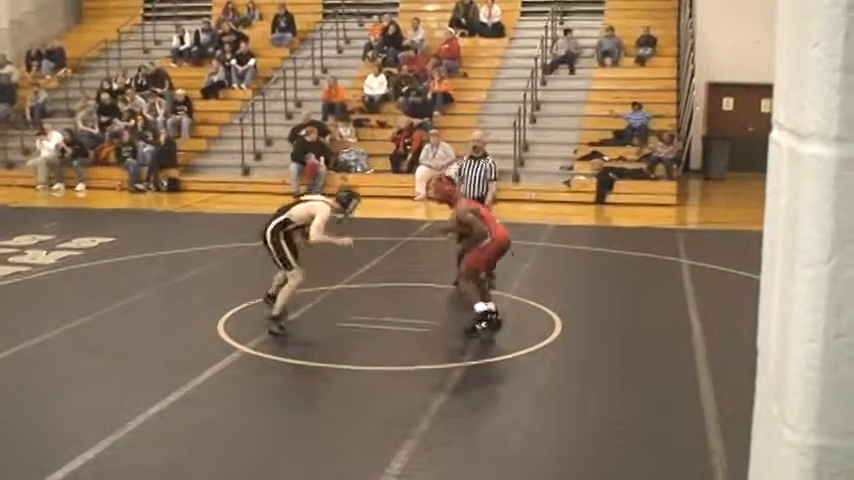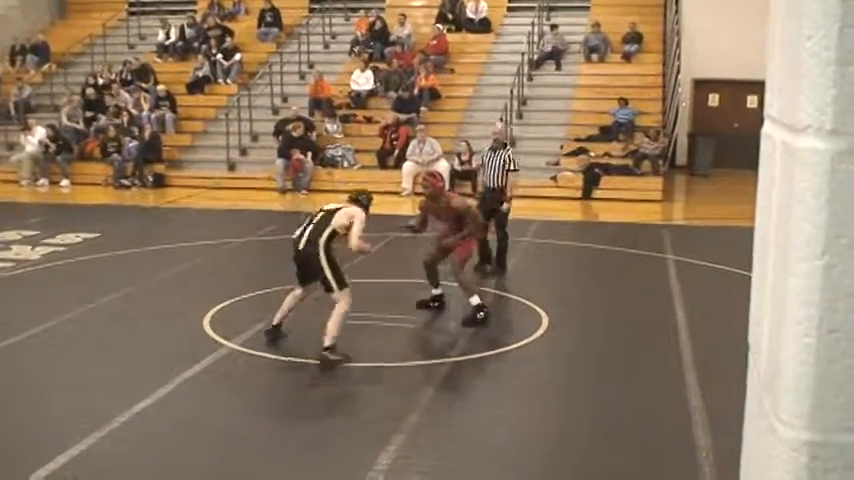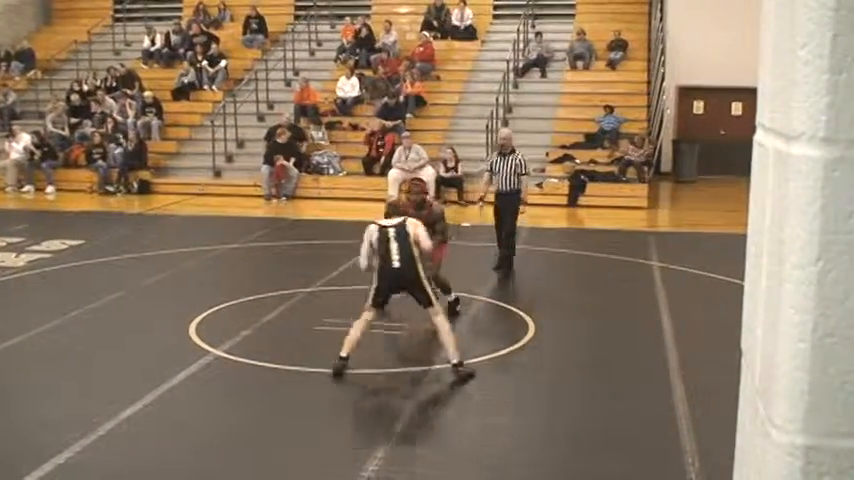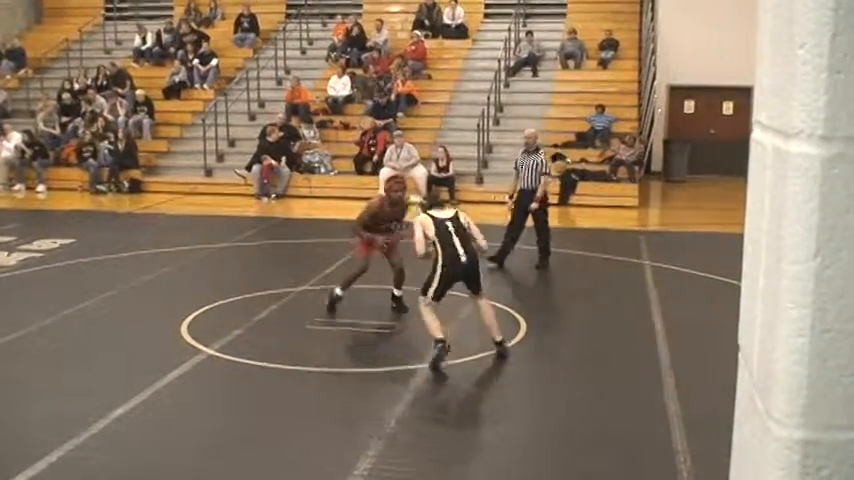
dt=0.5s
person 1, frame 1
left shoulder: (322, 202)
right shoulder: (326, 209)
right elbow: (314, 238)
right wrist: (339, 241)
left hip: (280, 231)
right hip: (274, 233)
left knee: (289, 269)
right knee: (296, 279)
left ankle: (271, 295)
right ankle: (275, 319)
person 1, frame 2
left shoulder: (330, 208)
right shoulder: (358, 213)
left elbow: (298, 234)
right elbow: (355, 245)
right wrist: (366, 247)
left hip: (299, 248)
right hip: (317, 251)
left knee: (303, 289)
right knee: (344, 302)
left ankle: (274, 328)
right ankle: (328, 351)
person 1, frame 3
left shoulder: (372, 228)
right shoulder: (413, 223)
left elbow: (364, 265)
right elbow: (428, 247)
right wrist: (421, 259)
left hip: (386, 273)
right hip: (412, 272)
left knee: (366, 318)
right knee: (439, 317)
left ankle: (342, 360)
right ankle: (457, 367)
person 1, frame 4
left shoulder: (421, 219)
right shoulder: (460, 215)
left elbow: (421, 252)
right elbow: (483, 246)
left hip: (447, 265)
right hip: (470, 261)
left knee: (425, 305)
right knee: (480, 298)
left ankle: (440, 343)
right ankle: (500, 344)
person 2, frame 1
left shoulder: (459, 211)
right shoulder: (463, 204)
left elbow: (482, 231)
left wrist: (466, 245)
right wrist: (453, 228)
left hip: (493, 241)
right hip: (501, 238)
left knee: (464, 278)
right knee: (474, 276)
left ankle: (484, 316)
right ankle: (490, 313)
person 2, frame 2
left shoulder: (456, 204)
right shoulder: (425, 204)
left elbow: (478, 223)
right elbow: (421, 225)
left wrist: (455, 239)
right wrist: (413, 226)
left hip: (468, 233)
right hip: (453, 231)
left knee: (456, 268)
right knee: (429, 262)
left ankle: (479, 310)
right ankle: (437, 298)
person 2, frame 3
left shoulder: (436, 210)
right shoulder: (402, 206)
left elbow: (444, 236)
left hip: (434, 240)
left knee: (433, 274)
left ankle: (453, 301)
person 2, frame 4
left shoulder: (403, 205)
right shoulder: (375, 206)
right elbow: (356, 228)
left wrist: (397, 234)
right wrist: (375, 238)
left hip: (387, 236)
right hip: (367, 235)
left knee: (399, 266)
right knee: (362, 267)
left ankle: (397, 298)
right ankle: (336, 295)
person 3, frame 1
left shoulder: (490, 163)
right shoulder: (463, 162)
left elbow: (492, 188)
right elbow: (457, 183)
left wrist: (487, 208)
left hip: (481, 204)
person 3, frame 2
left shoulder: (508, 154)
right shoulder: (486, 152)
left elbow: (512, 179)
left wrist: (508, 200)
right wrist: (482, 192)
left hip: (501, 194)
right hip: (487, 192)
left knee: (500, 231)
left ankle: (500, 266)
right ankle: (484, 261)
person 3, frame 3
left shoulder: (518, 158)
right shoulder: (494, 157)
left elbow: (523, 181)
right elbow: (487, 179)
left wrist: (523, 202)
right wrist: (481, 199)
left hip: (513, 197)
right hip: (499, 196)
left knee: (509, 229)
right knee: (499, 230)
left ankle: (507, 262)
right ankle: (503, 262)
person 3, frame 4
left shoulder: (542, 157)
right shoulder: (521, 155)
left elbow: (544, 181)
left wrist: (537, 201)
right wrist: (511, 196)
left hip: (537, 196)
right hip: (522, 194)
left knee: (541, 228)
right knee: (513, 226)
left ankle: (544, 259)
right ankle: (500, 257)
